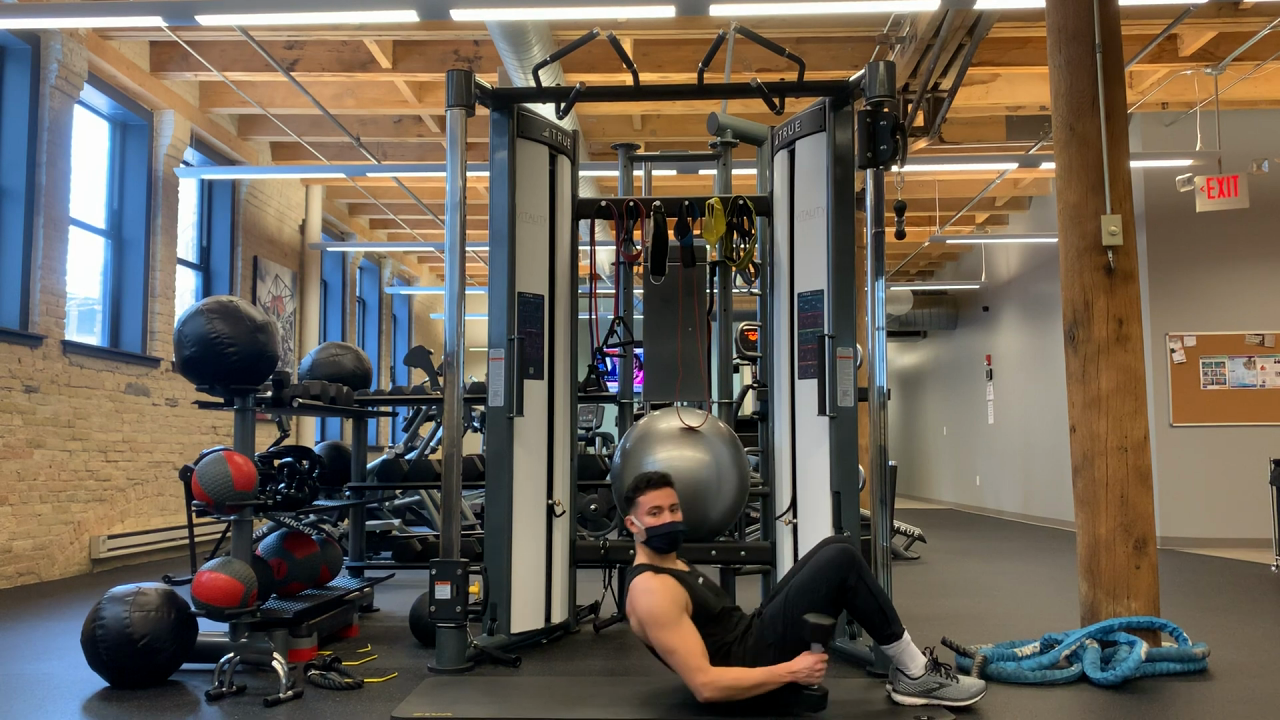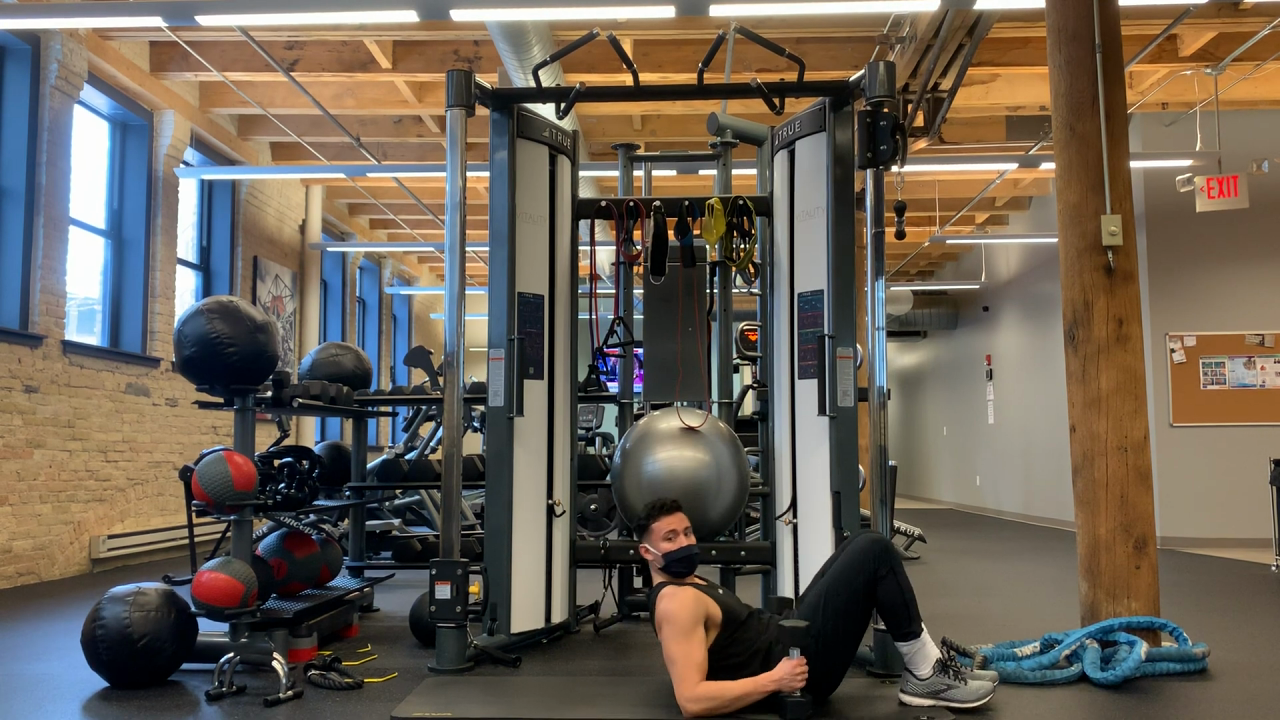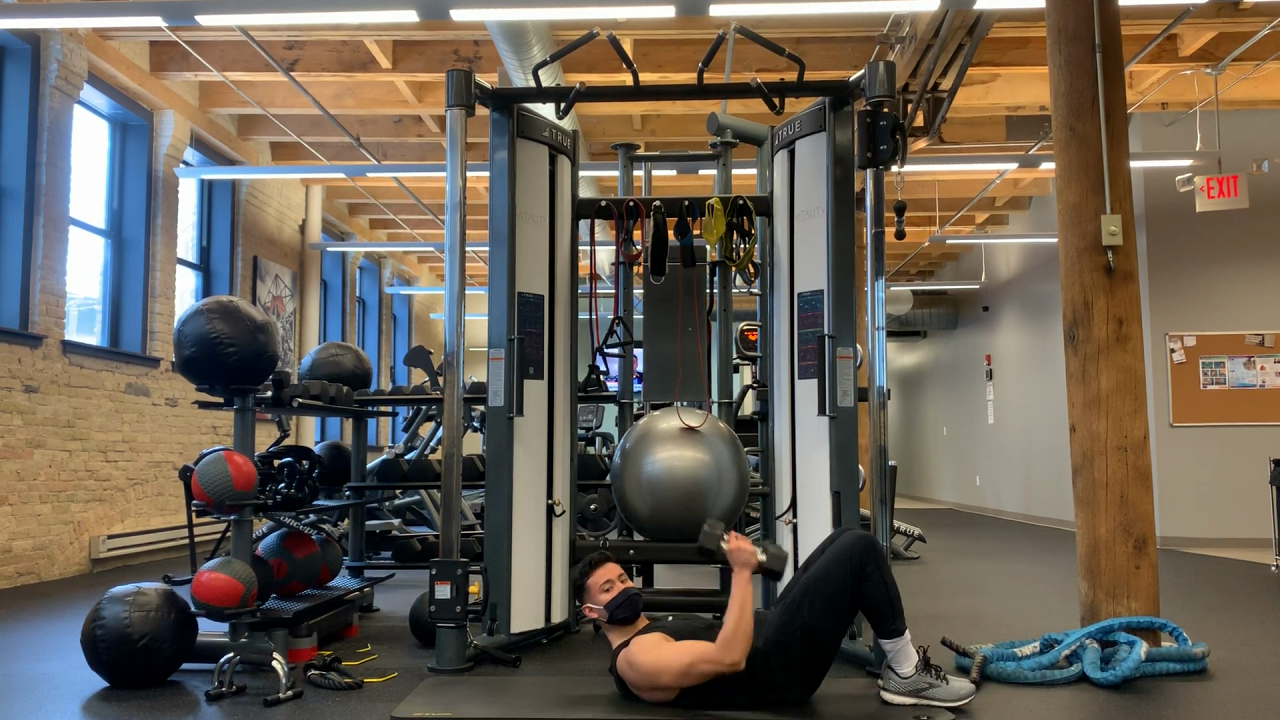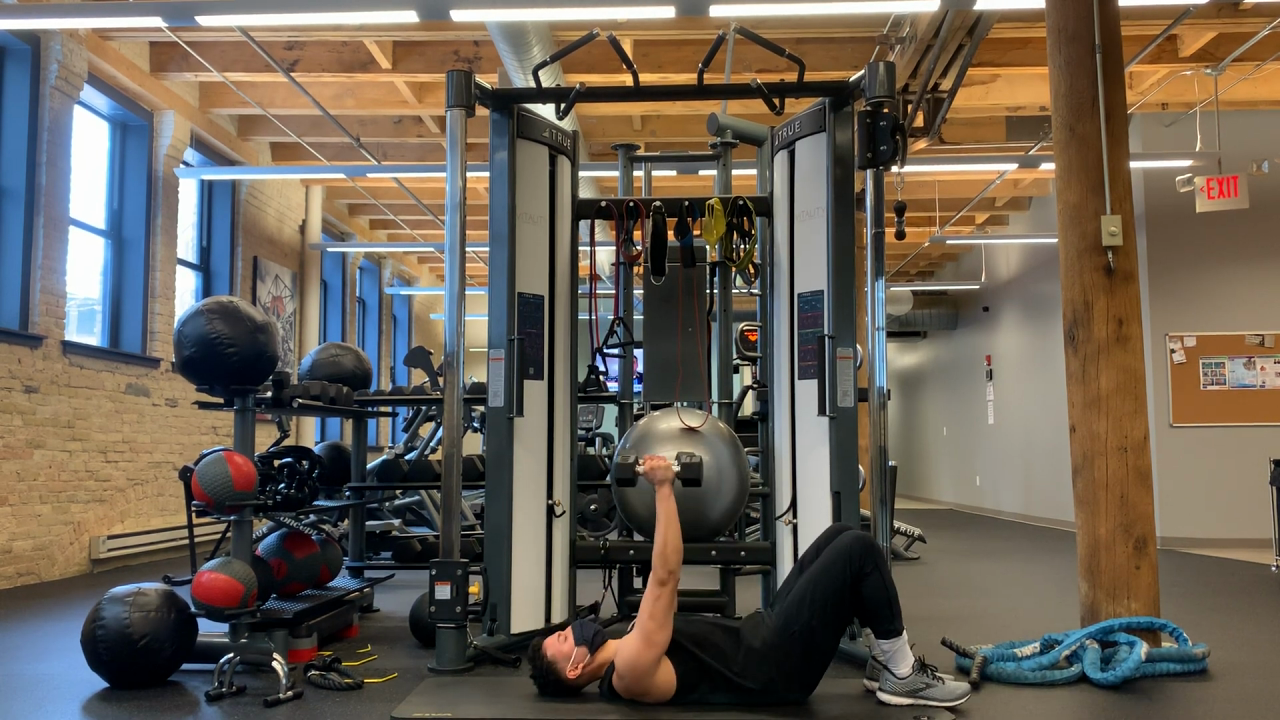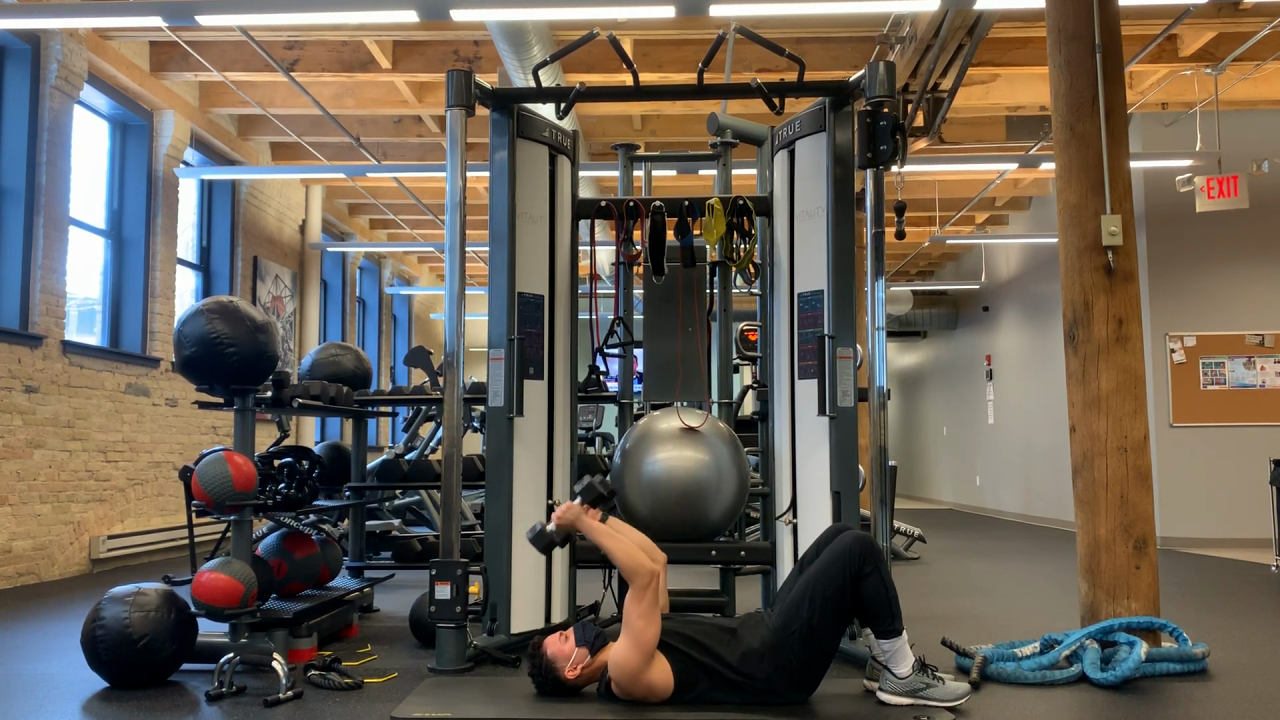
dt=1s
person 1, frame 1
left shoulder: (669, 564)
right shoulder: (651, 593)
right elbow: (705, 685)
right wrist: (790, 671)
right hip: (764, 659)
left knee: (836, 550)
right knee: (842, 561)
left ankle: (909, 667)
right ankle: (915, 675)
person 1, frame 2
left shoulder: (684, 585)
right shoulder: (677, 603)
right wrist: (774, 679)
right hip: (799, 664)
left knee: (864, 546)
right knee: (875, 551)
left ankle: (927, 664)
right ankle: (926, 677)
person 1, frame 3
left shoulder: (647, 634)
right shoulder: (637, 660)
right elbow: (732, 656)
left wrist: (740, 565)
right wrist: (742, 570)
left hip: (770, 636)
right hip: (781, 668)
left knee: (847, 540)
right knee: (859, 550)
left ankle: (900, 659)
right ankle: (906, 675)
person 1, frame 4
left shoulder: (631, 648)
right shoulder: (631, 670)
left elbow: (664, 576)
right elbow: (664, 578)
left wrist: (665, 489)
right wrist: (663, 489)
left hip: (766, 637)
right hip: (780, 666)
left knee: (841, 537)
right knee: (858, 550)
left ankle: (885, 662)
right ankle: (901, 675)
person 1, frame 5
left shoulder: (628, 652)
right shoulder: (625, 674)
left elbow: (655, 562)
right elbow: (646, 576)
left wrist: (596, 519)
right wrist: (584, 523)
left hip: (766, 638)
right hip: (780, 665)
left knee: (842, 538)
right knee: (858, 550)
left ankle: (887, 662)
right ankle: (902, 675)
